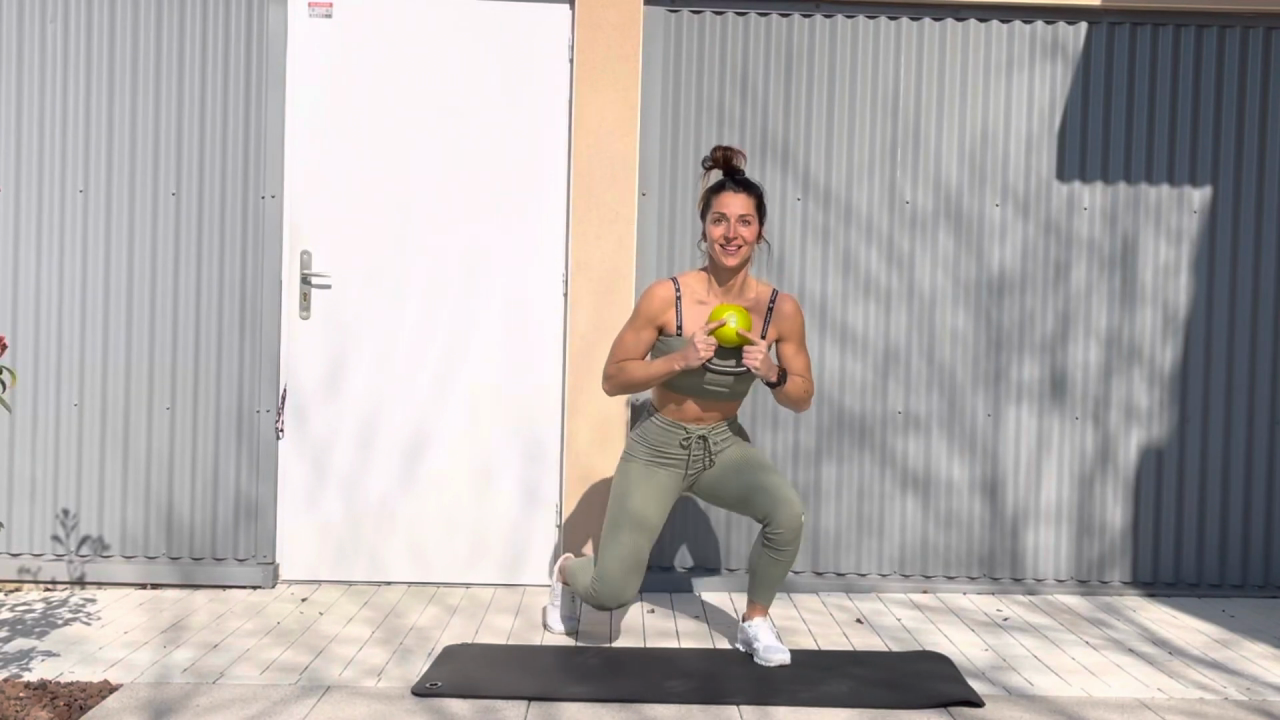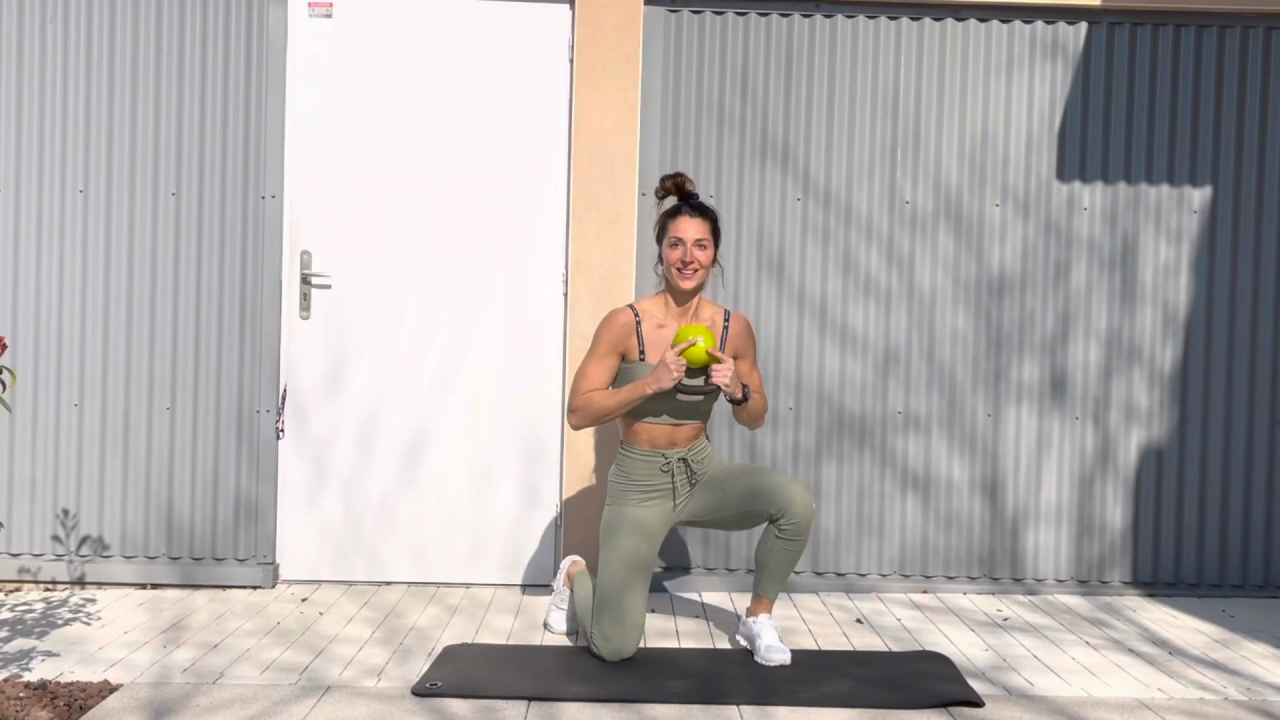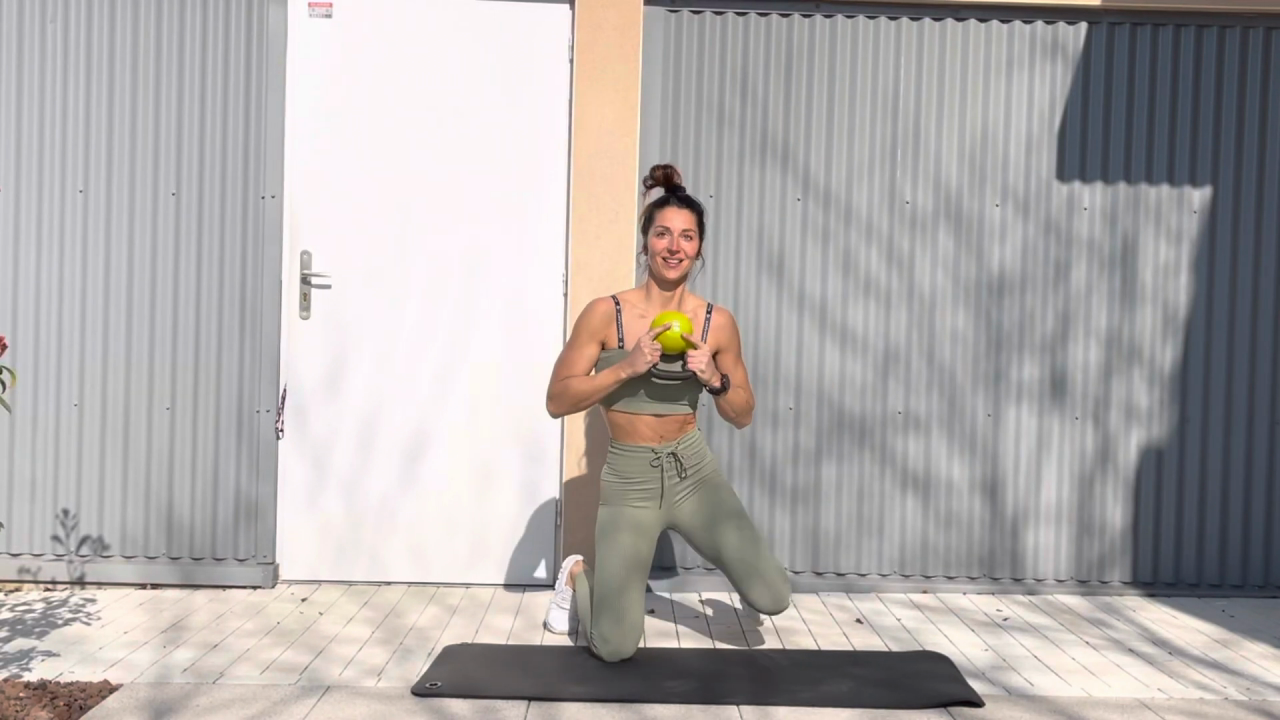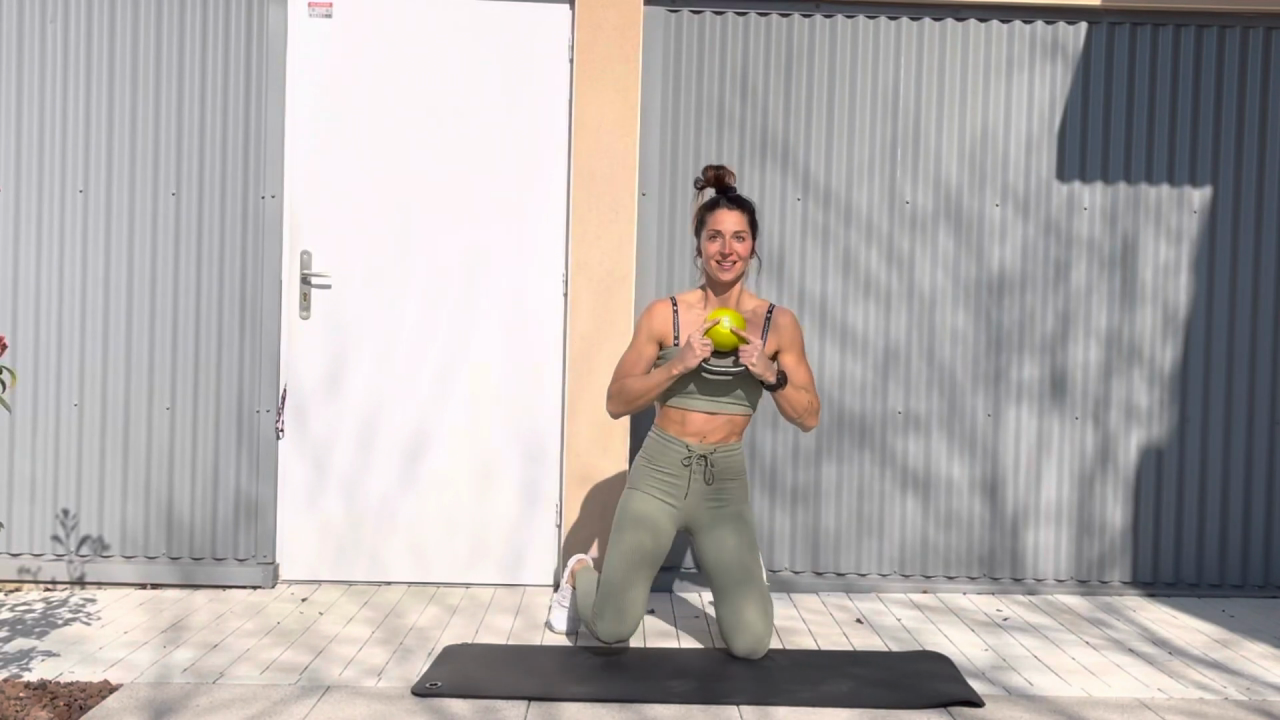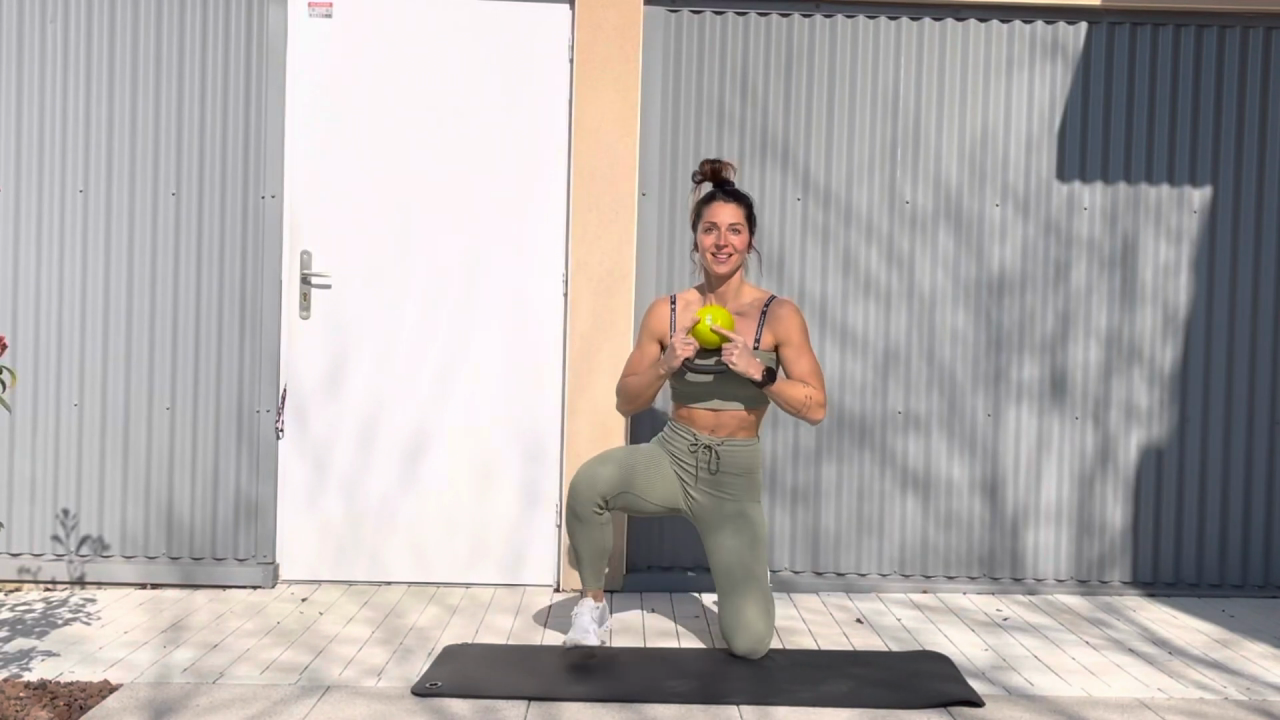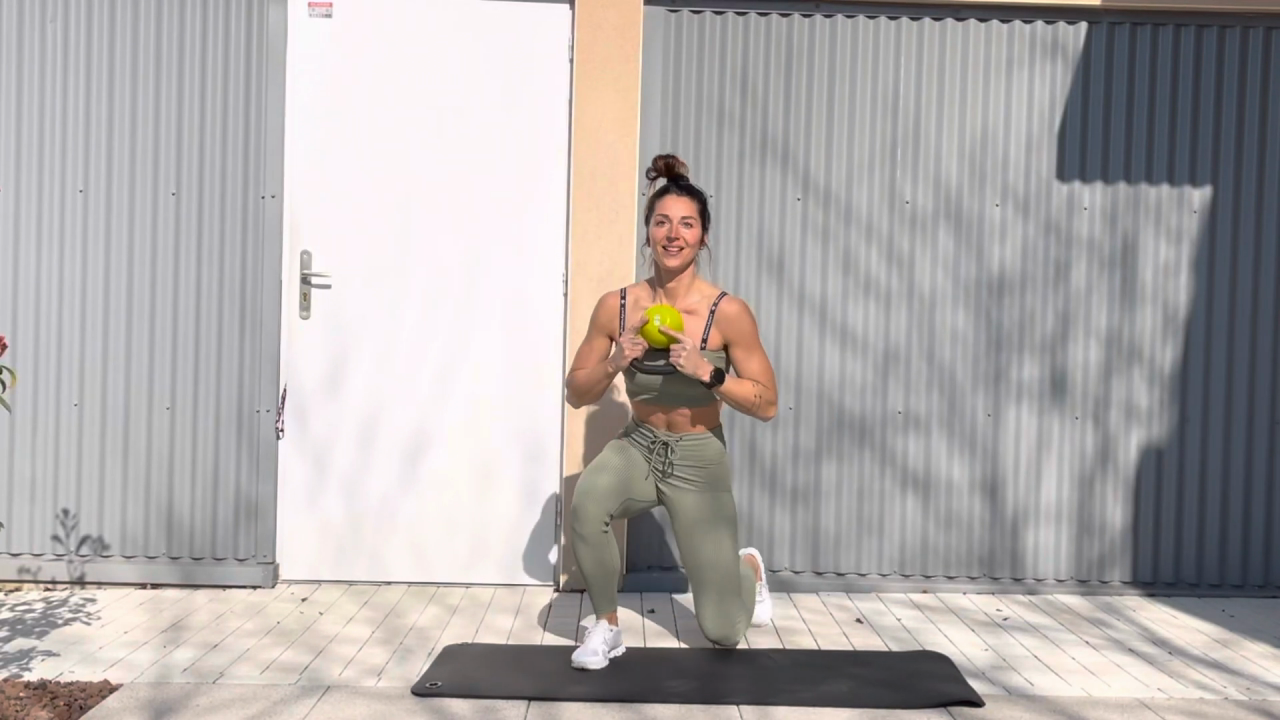
dt=0.3s
person 1, frame 1
left shoulder: (781, 308)
right shoulder: (664, 297)
left elbow: (802, 398)
right elbow: (613, 378)
left wrist: (773, 373)
right wrist: (680, 359)
left hip: (725, 447)
right hip: (659, 447)
left knee: (787, 514)
right knee: (614, 590)
left ankle: (754, 621)
right ankle: (570, 573)
person 1, frame 2
left shoulder: (734, 328)
right shoulder: (623, 323)
left elbow: (755, 419)
right elbow: (578, 412)
left wrist: (737, 391)
right wrist: (650, 383)
left hip: (701, 471)
right hip: (638, 482)
left knee: (796, 504)
right knee: (615, 647)
left ankle: (757, 618)
right ankle: (575, 577)
person 1, frame 3
left shoulder: (716, 321)
right shoulder: (603, 313)
left elbow: (741, 415)
right elbow: (558, 401)
left wrist: (718, 377)
right wrist: (626, 366)
left hip: (694, 475)
right hip: (629, 481)
left knee: (772, 599)
right knee: (613, 648)
left ankle: (750, 564)
right ankle: (578, 577)
person 1, frame 4
left shoulder: (778, 322)
right shoulder: (663, 315)
left elbow: (808, 417)
right elbow: (616, 402)
left wrist: (770, 374)
right wrist: (678, 364)
left hip: (724, 484)
right hip: (659, 474)
left knee: (750, 645)
right knee: (610, 630)
left ankle: (750, 569)
right ankle: (580, 575)
person 1, frame 5
left shoulder: (778, 315)
right shoulder: (665, 312)
left elbow: (814, 408)
right elbow: (627, 403)
left wrist: (757, 371)
right wrist: (664, 365)
left hip: (733, 474)
right hip: (669, 455)
left knee: (750, 643)
right knee: (588, 482)
left ankle: (750, 567)
right ankle: (593, 599)
person 1, frame 6
left shoulder: (729, 312)
right shoulder: (615, 306)
left elbow: (767, 404)
right elbow: (575, 393)
left wrist: (709, 373)
right wrist: (615, 363)
left hip: (700, 462)
right hip: (637, 449)
left knee: (722, 632)
right knee: (587, 503)
left ankle: (747, 569)
right ankle: (606, 625)
